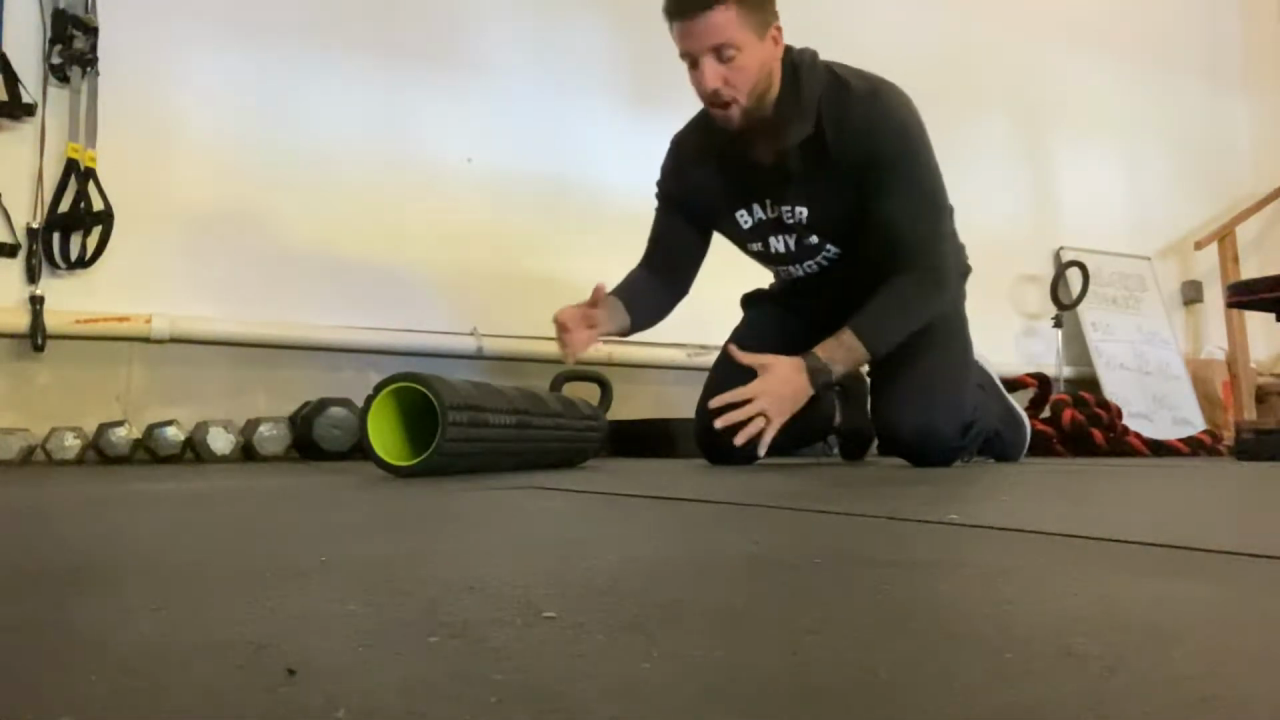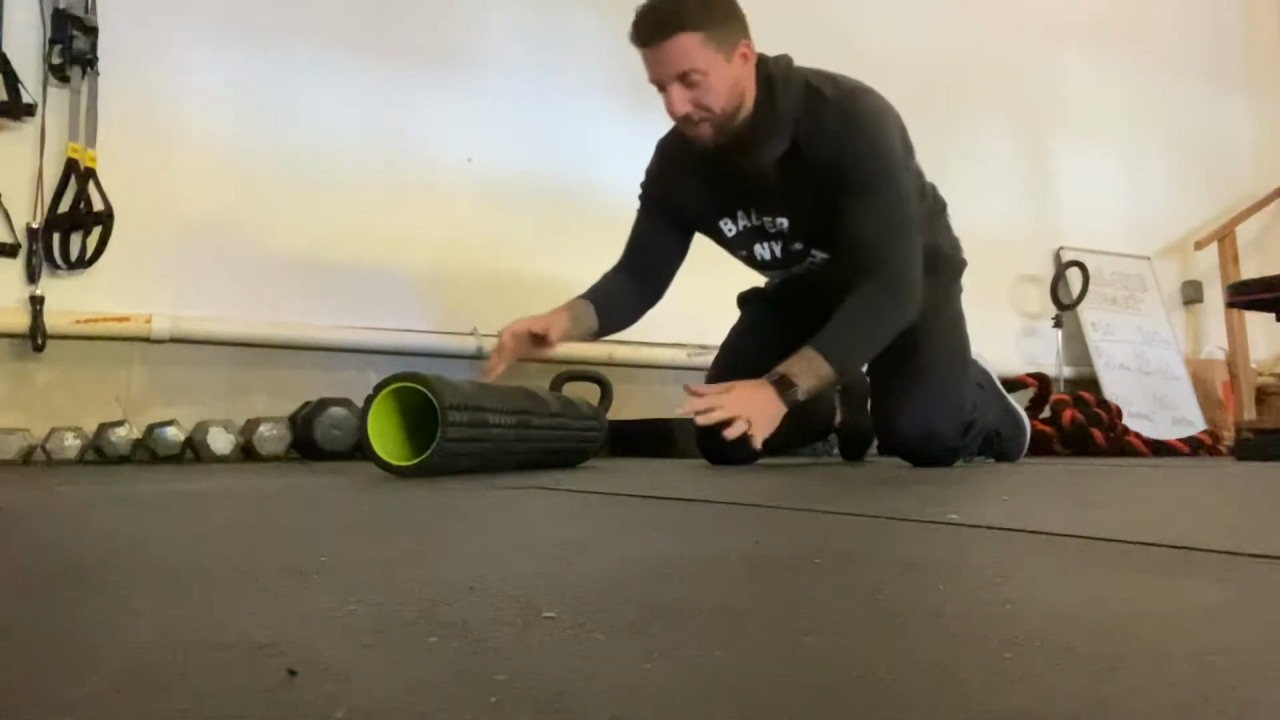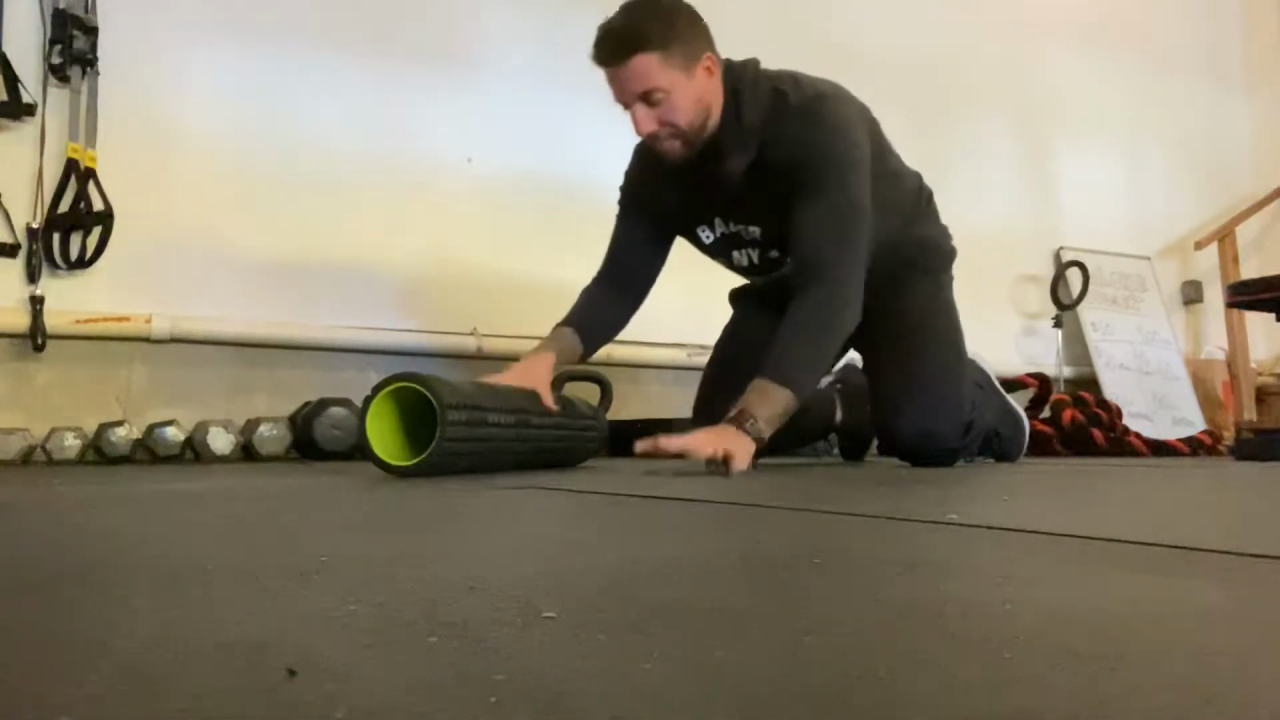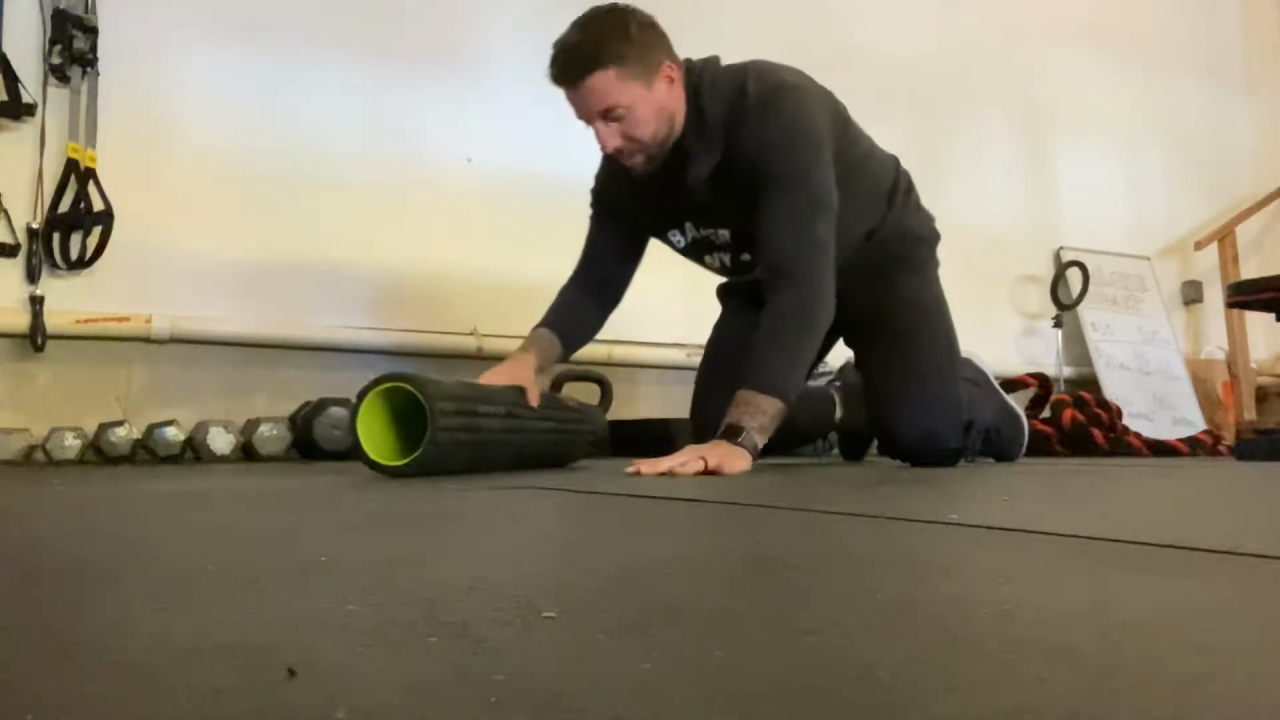
dt=0.2s
person 1, frame 1
left shoulder: (873, 113)
right shoulder: (693, 154)
left elbow: (927, 275)
right elbow: (665, 274)
left wrist: (813, 371)
right wrist: (604, 316)
left hip: (915, 289)
right hip: (804, 295)
left knee: (927, 432)
right knee: (724, 434)
left ankle: (984, 405)
right ankle: (845, 405)
person 1, frame 2
left shoulder: (849, 119)
right shoulder: (679, 161)
left elbow: (889, 286)
right elbow: (640, 277)
left wrist: (781, 388)
right wrist: (565, 321)
left hip: (905, 280)
right hip: (802, 290)
left knee: (925, 433)
right knee: (722, 434)
left ankle: (976, 400)
right ankle: (845, 403)
person 1, frame 3
left shoulder: (813, 119)
right shoulder: (655, 167)
left elbow: (836, 290)
right elbow: (619, 286)
left wrist: (746, 427)
right wrist: (546, 357)
left hip: (895, 268)
right hip: (787, 285)
left knee: (927, 434)
right knee: (715, 441)
left ankle: (979, 402)
right ankle: (846, 402)
person 1, frame 4
left shoulder: (775, 110)
right shoulder: (625, 171)
left elbow: (804, 288)
right elbow: (595, 286)
left wrist: (741, 440)
right wrist: (529, 356)
left hip: (881, 256)
right hip: (766, 281)
left knee: (926, 435)
right knee: (712, 441)
left ankle: (977, 402)
right ankle: (843, 403)
